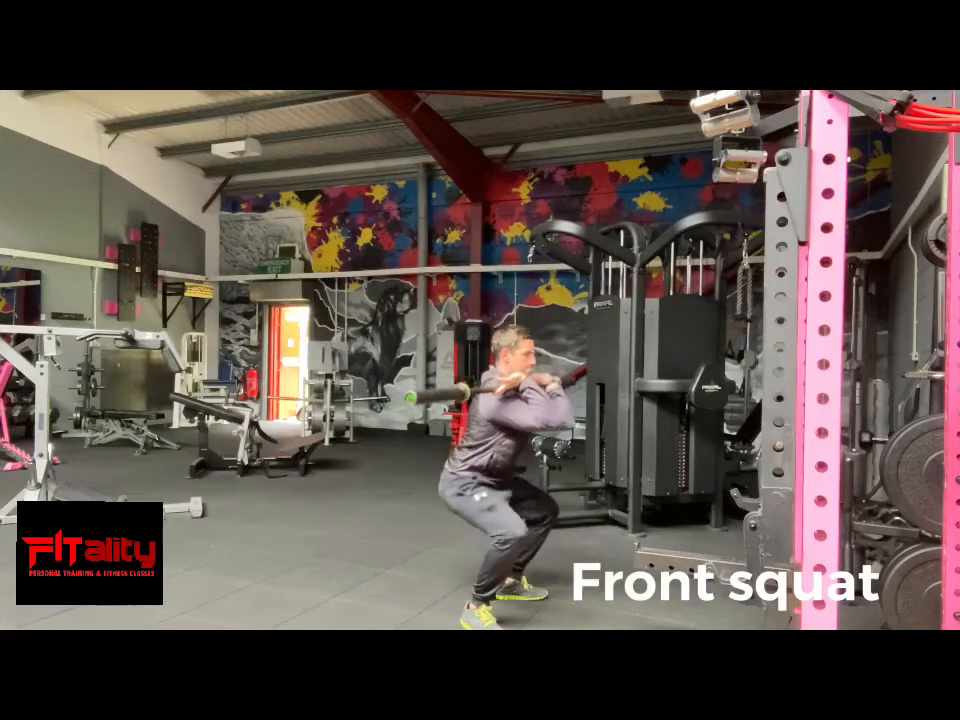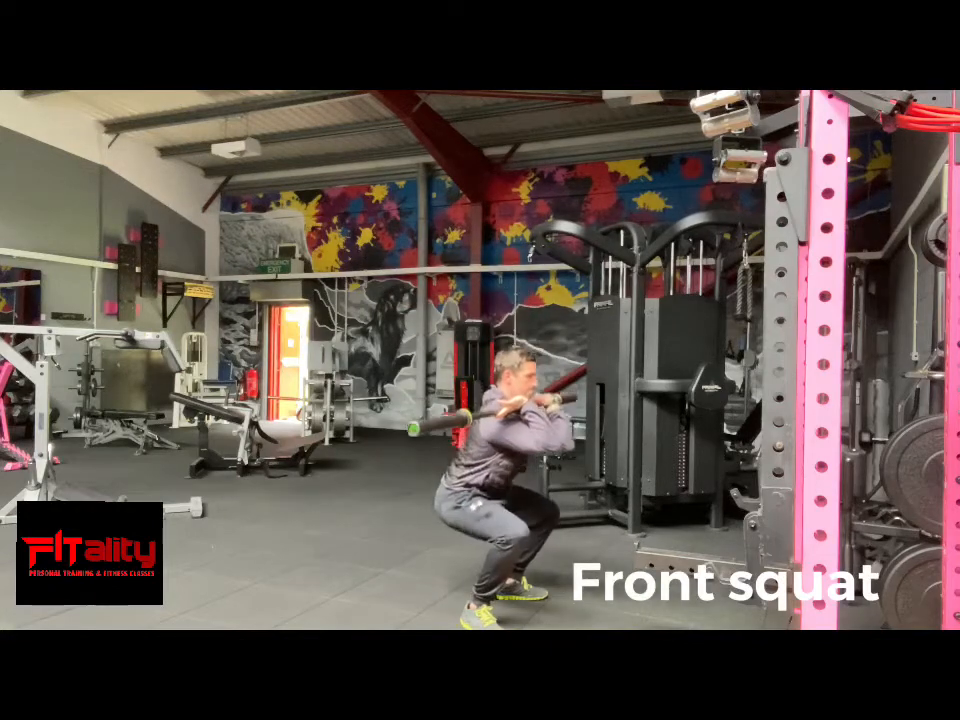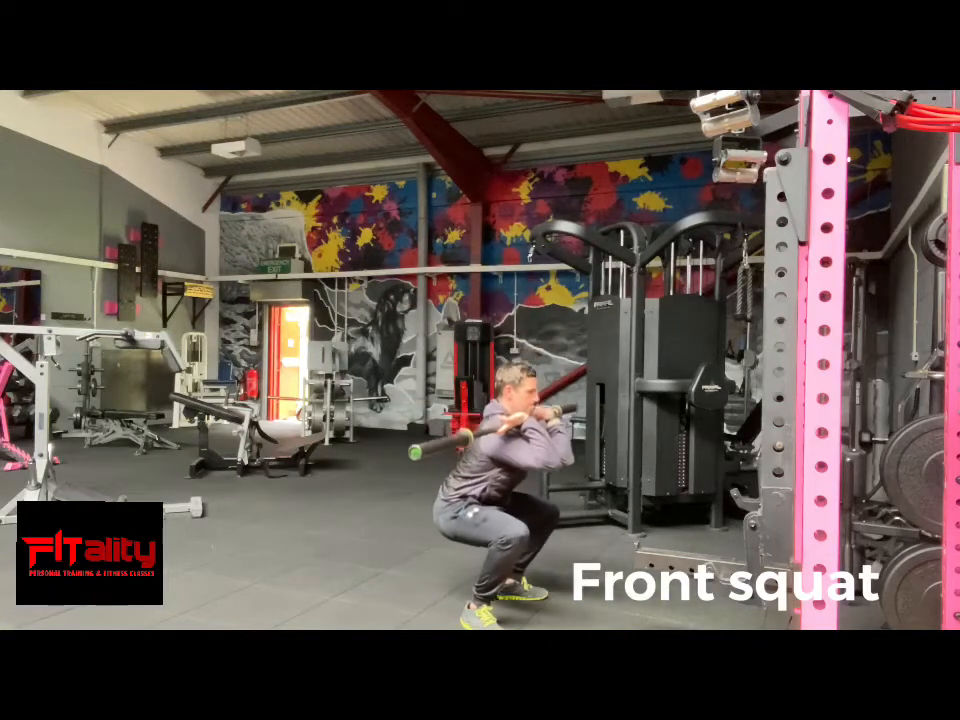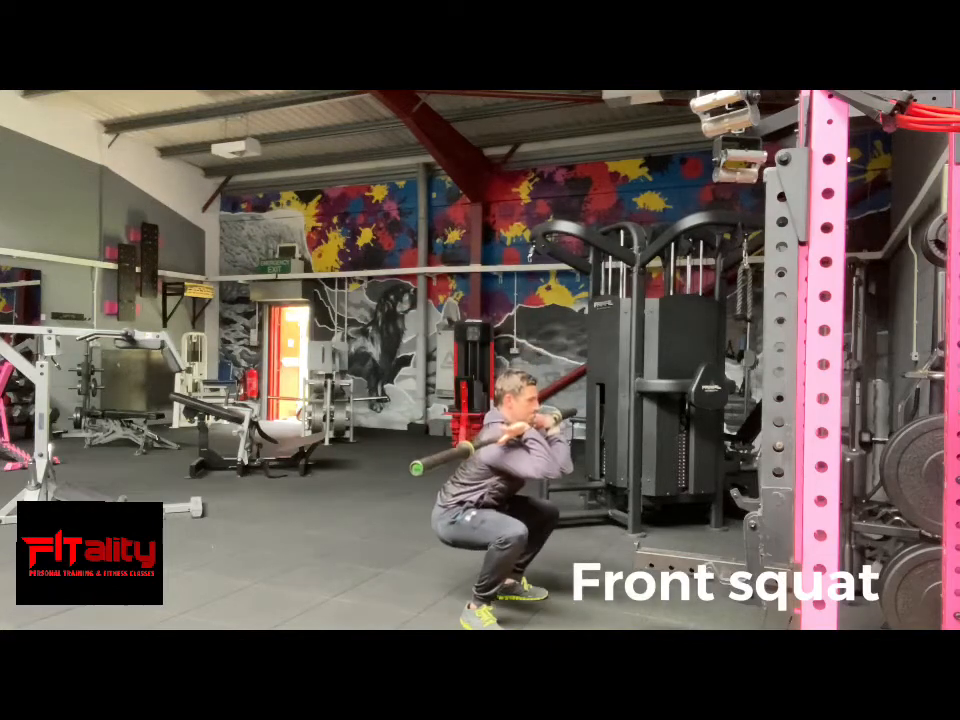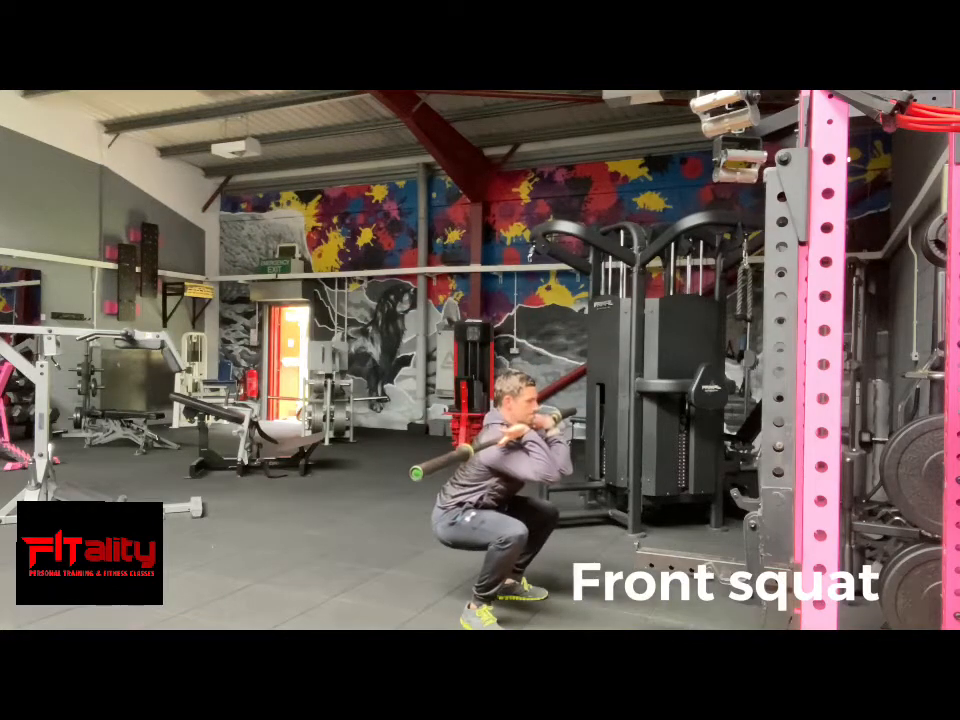
dt=0.2s
person 1, frame 1
left shoulder: (519, 391)
right shoulder: (497, 397)
left elbow: (564, 420)
right elbow: (544, 420)
left wrist: (551, 385)
right wrist: (529, 384)
left hip: (496, 479)
right hip: (464, 483)
left knee: (545, 510)
right knee: (513, 533)
left ankle: (510, 580)
right ankle: (476, 607)
person 1, frame 2
left shoulder: (520, 411)
right shoulder: (497, 419)
left elbow: (564, 443)
right elbow: (546, 444)
left wrist: (552, 406)
right wrist: (531, 407)
left hip: (491, 493)
right hip: (459, 499)
left knee: (546, 512)
right knee: (514, 533)
left ankle: (510, 580)
right ankle: (476, 607)
person 1, frame 3
left shoulder: (519, 424)
right shoulder: (498, 433)
left elbow: (564, 458)
right elbow: (547, 461)
left wrist: (552, 420)
right wrist: (531, 422)
left hip: (487, 502)
right hip: (456, 510)
left knee: (547, 514)
right knee: (514, 533)
left ankle: (510, 581)
right ankle: (476, 608)
person 1, frame 4
left shoulder: (519, 431)
right shoulder: (498, 440)
left elbow: (563, 467)
right elbow: (547, 471)
left wrist: (551, 429)
right wrist: (531, 432)
left hip: (485, 506)
right hip: (454, 516)
left knee: (546, 513)
right knee: (513, 533)
left ankle: (510, 580)
right ankle: (477, 608)
person 1, frame 5
left shoulder: (518, 432)
right shoulder: (497, 442)
left elbow: (562, 468)
right elbow: (546, 474)
left wrist: (551, 429)
right wrist: (530, 434)
left hip: (485, 507)
right hip: (453, 516)
left knee: (546, 514)
right knee: (513, 533)
left ankle: (510, 580)
right ankle: (477, 607)
